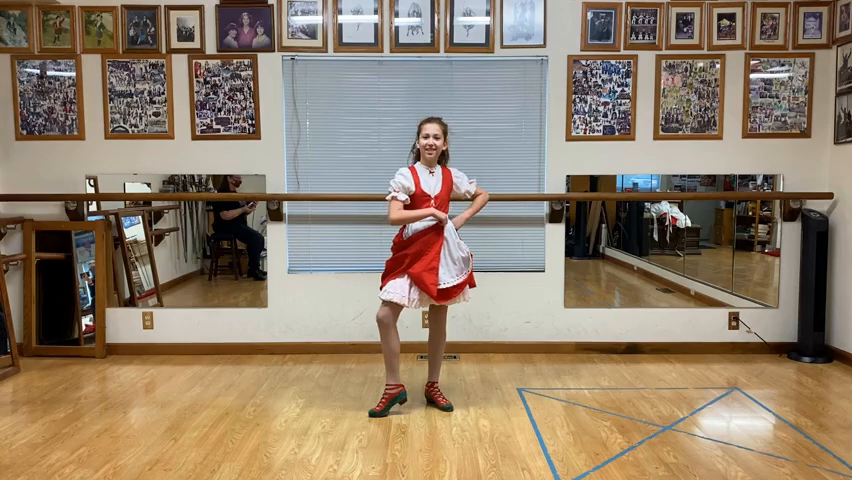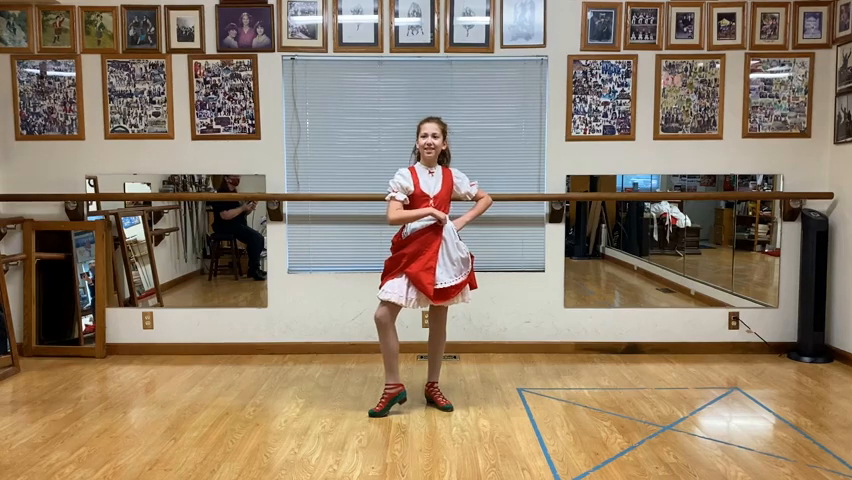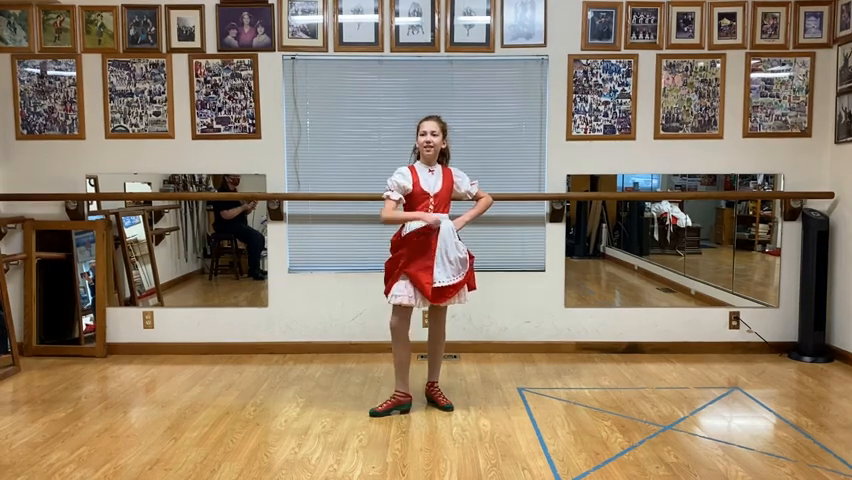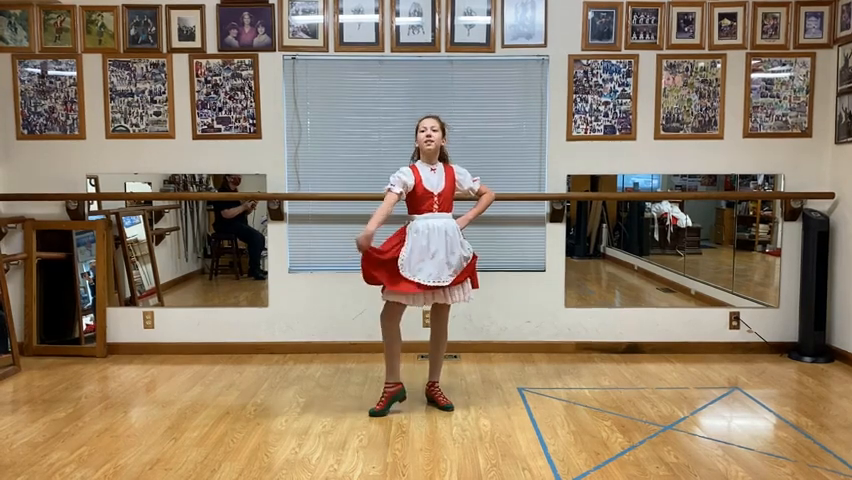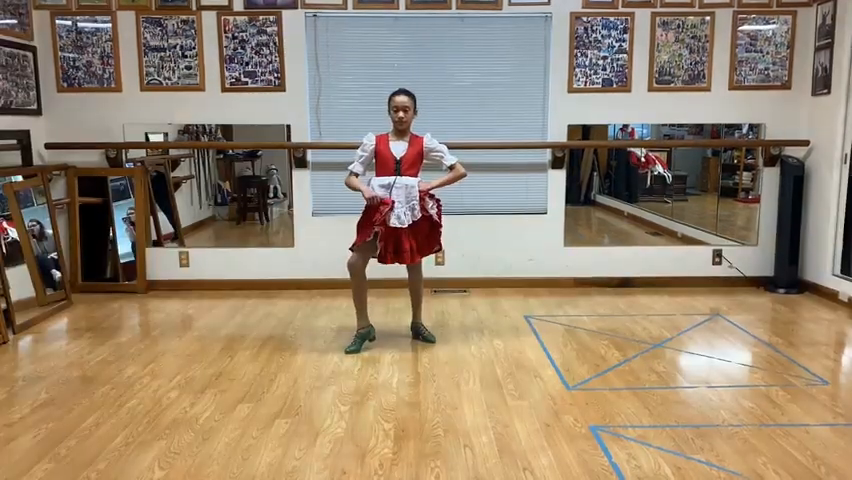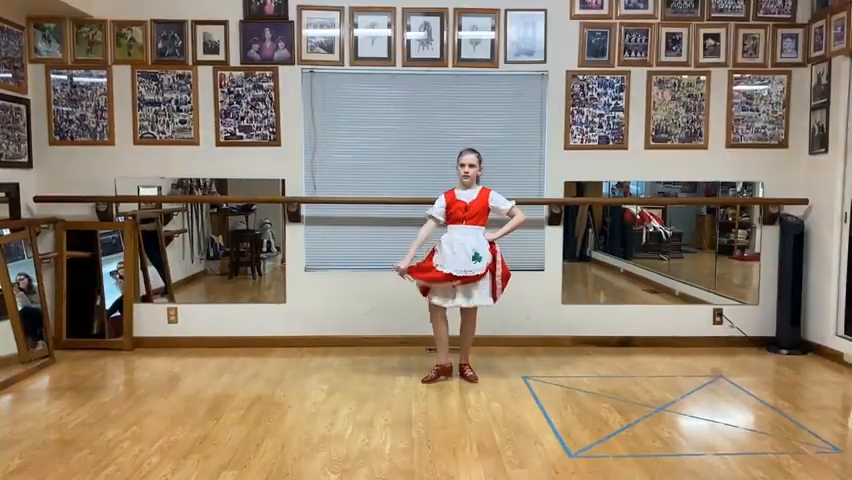
dt=0.7s
person 1, frame 1
left shoulder: (452, 176)
right shoulder: (405, 175)
left elbow: (482, 195)
right elbow: (394, 217)
left wrist: (460, 220)
right wrist: (432, 211)
left hip: (443, 250)
right hip: (412, 251)
left knee: (438, 320)
right knee: (385, 316)
left ankle: (432, 386)
right ankle: (394, 387)
person 1, frame 2
left shoulder: (452, 176)
right shoulder: (405, 176)
left elbow: (485, 199)
right elbow: (392, 216)
left wrist: (462, 221)
right wrist: (430, 211)
left hip: (443, 250)
right hip: (412, 250)
left knee: (438, 320)
right knee: (383, 315)
left ankle: (432, 387)
right ankle: (393, 386)
person 1, frame 3
left shoulder: (452, 175)
right shoulder: (403, 174)
left elbow: (485, 199)
right elbow: (387, 215)
left wrist: (461, 221)
right wrist: (421, 216)
left hip: (443, 249)
right hip: (412, 250)
left knee: (437, 320)
right knee: (399, 323)
left ankle: (432, 386)
right ankle: (402, 393)
person 1, frame 4
left shoulder: (455, 174)
right shoulder: (407, 174)
left elbow: (488, 195)
right elbow: (388, 204)
left wrist: (464, 220)
right wrist: (369, 228)
left hip: (443, 252)
right hip: (412, 250)
left knee: (440, 320)
right knee: (389, 314)
left ankle: (433, 386)
right ankle: (392, 385)
person 1, frame 5
left shoulder: (424, 143)
right shoulder: (374, 142)
left elbow: (460, 171)
right elbow: (350, 177)
left wrist: (430, 186)
right wrist: (364, 189)
left hip: (412, 209)
right hip: (380, 209)
left knee: (414, 266)
right knee: (355, 263)
left ankle: (417, 323)
right ankle: (364, 327)
person 1, frame 6
left shoulder: (489, 196)
right shoulder: (447, 197)
left elbow: (519, 216)
right elbow: (428, 227)
left wrist: (496, 235)
right wrist: (408, 258)
left hip: (476, 255)
right hip: (449, 254)
left knee: (469, 309)
right knee: (436, 305)
